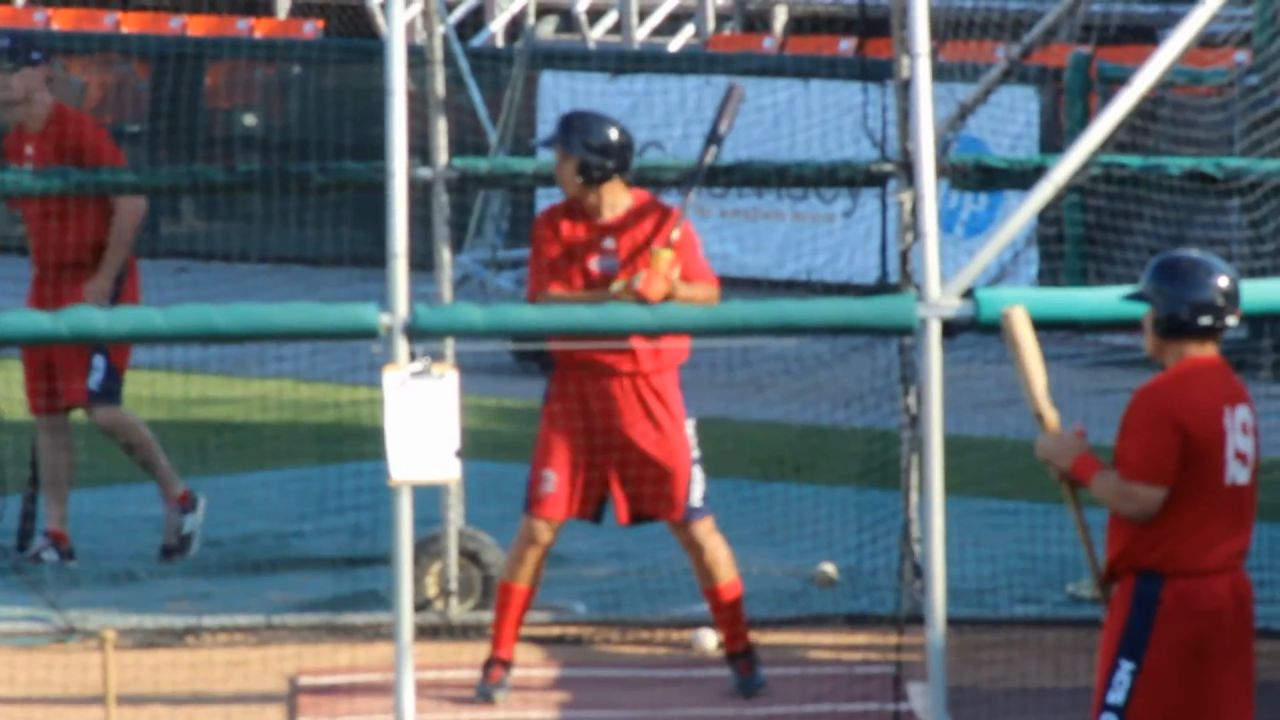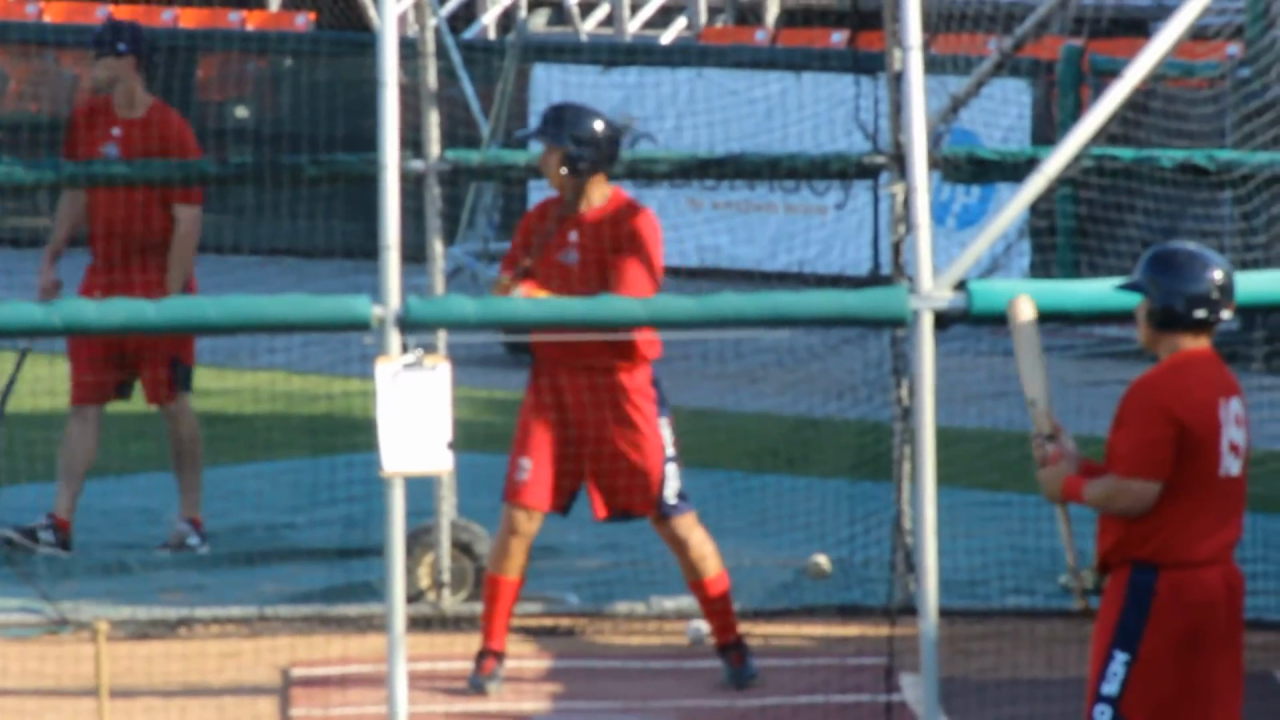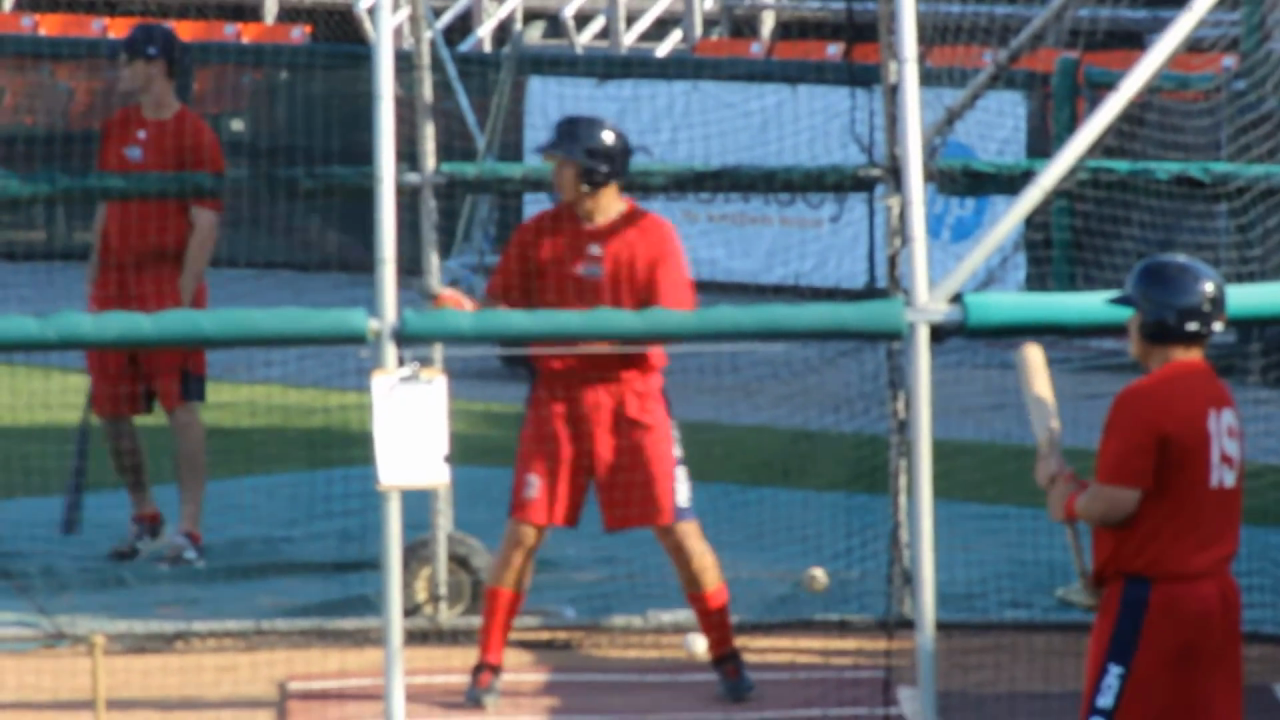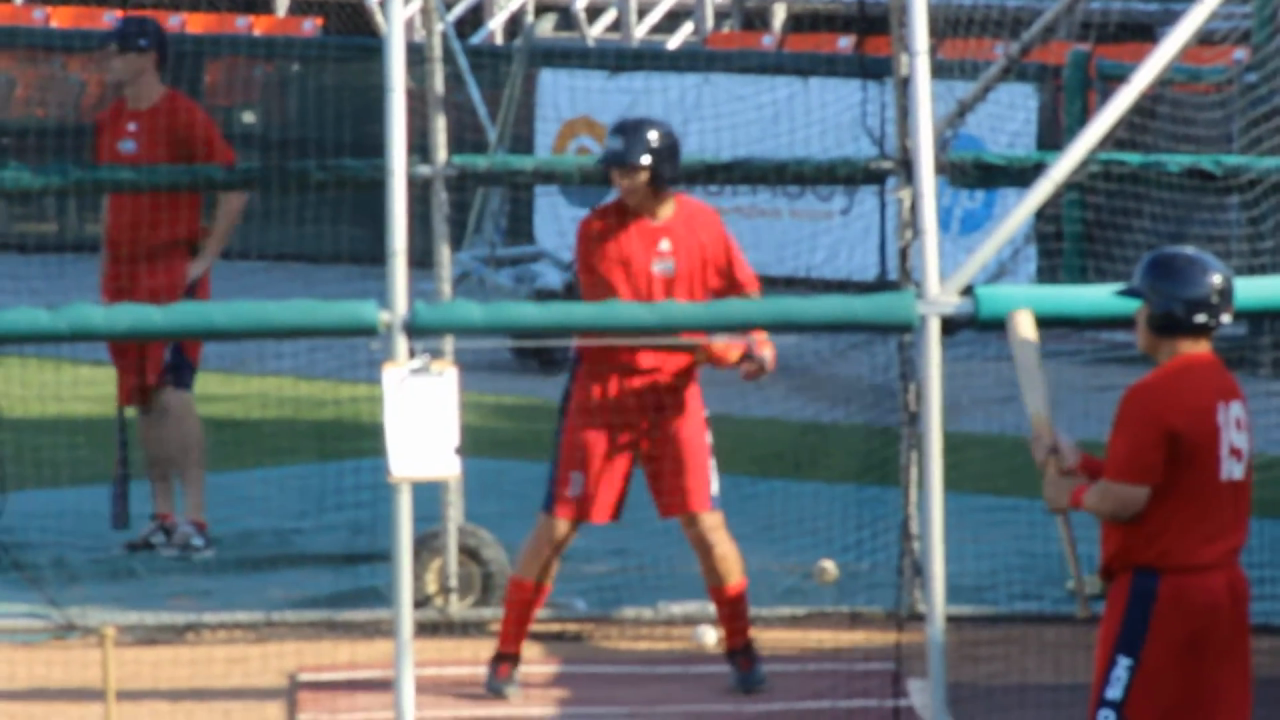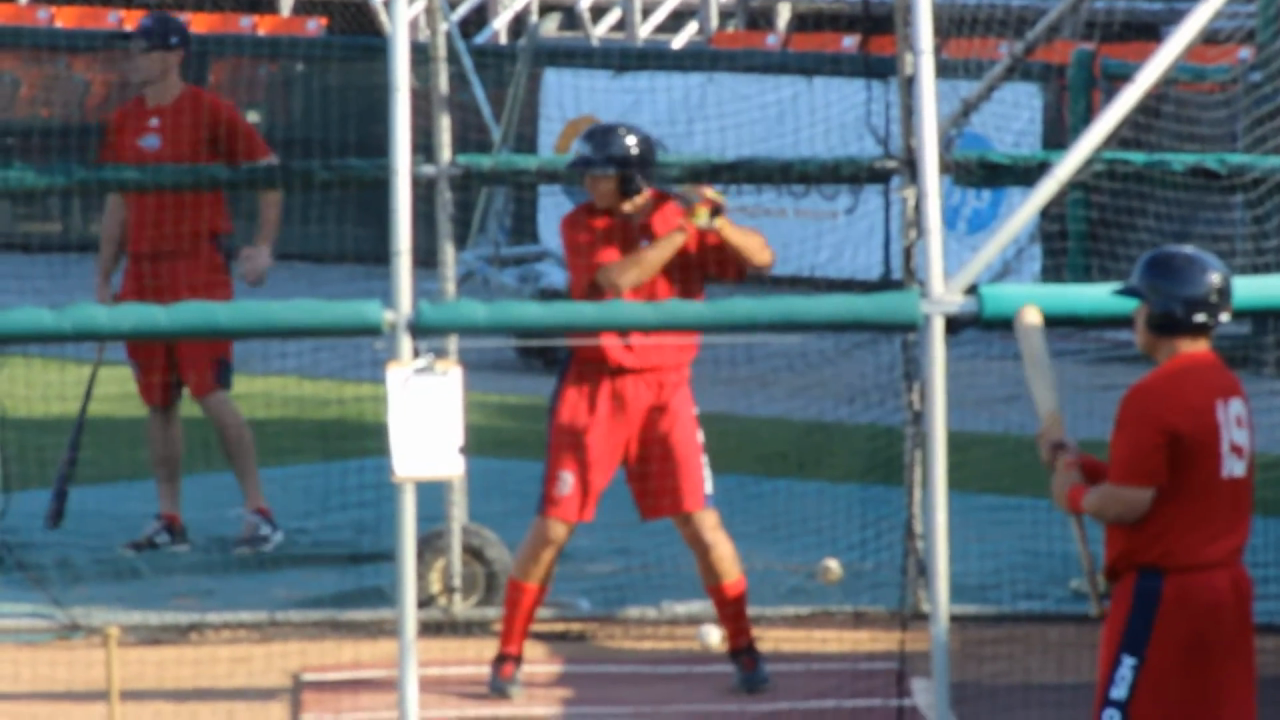
dt=0.5s
person 1, frame 1
left shoulder: (663, 221)
right shoulder: (552, 225)
left elbow: (709, 296)
right elbow: (547, 306)
left wrist: (671, 287)
right wrist: (618, 294)
left hip: (650, 388)
right hip: (576, 388)
left knee: (694, 525)
right knee: (538, 527)
left ankle: (740, 652)
right ankle: (499, 658)
person 1, frame 2
left shoulder: (632, 223)
right shoulder: (541, 218)
right elbow: (517, 287)
left wrist: (537, 298)
right wrist: (509, 290)
left hip: (621, 384)
right hip: (552, 381)
left knee: (673, 518)
right knee: (519, 518)
left ankle: (730, 642)
right ankle: (492, 650)
person 1, frame 3
left shoulder: (652, 234)
right shoulder: (539, 233)
right elbow: (506, 306)
right wrist: (467, 308)
left hip: (632, 396)
right hip: (559, 395)
left knee: (679, 529)
right knee: (523, 531)
left ankle: (726, 655)
right ankle: (488, 663)
person 1, frame 4
left shoulder: (703, 221)
right shoulder: (598, 230)
left elbow: (739, 288)
left wrist: (757, 338)
right wrist: (708, 343)
left hip: (675, 390)
right hip: (604, 389)
left knee: (705, 522)
right knee: (558, 524)
left ankle: (741, 648)
right ankle: (507, 653)
person 1, frame 5
left shoulder: (680, 211)
right shoulder: (579, 224)
left elbow: (762, 260)
right elbow: (618, 280)
left wrist: (719, 226)
right wrist: (683, 227)
left hip: (665, 387)
right hip: (593, 388)
left knee: (700, 522)
right knee: (553, 525)
left ankle: (743, 648)
right ankle: (509, 653)
person 2, frame 1
left shoulder: (78, 129)
left elbow: (132, 202)
left wrist: (106, 277)
left hip: (98, 287)
right hip: (49, 287)
left knee: (101, 409)
right knee: (48, 415)
left ankle: (179, 498)
right ankle: (56, 536)
person 2, frame 2
left shoulder: (172, 131)
right shoulder: (86, 120)
left elbow: (189, 220)
right elbow: (76, 193)
left wrist: (169, 297)
right wrist: (51, 261)
left hip: (158, 279)
right hip: (103, 277)
left knee: (173, 402)
right knee: (84, 402)
left ankle: (192, 523)
right ankle: (59, 523)
person 2, frame 3
left shoulder: (195, 136)
right shoulder: (116, 127)
left elbow: (206, 225)
right elbow: (107, 206)
left wrist: (183, 300)
right wrist: (93, 281)
left hip: (167, 286)
right hip: (115, 286)
left knee: (182, 410)
right knee: (109, 409)
left ankle: (189, 535)
right ankle: (146, 517)
person 2, frame 4
left shoulder: (184, 117)
right shoulder: (109, 121)
left elbow: (235, 188)
right elbow: (111, 202)
left wrist: (206, 258)
right wrist: (106, 279)
left hip: (174, 274)
right hip: (125, 276)
left knee: (173, 394)
right knee: (144, 399)
left ankle: (194, 523)
right ankle: (163, 520)
person 2, frame 5
left shoulder: (209, 112)
right shoulder: (121, 123)
left elbow: (269, 170)
right elbow: (117, 205)
left wrist: (264, 245)
right wrist: (103, 279)
left hip: (200, 271)
right hip: (142, 275)
left knee: (209, 393)
right knee: (158, 400)
left ankle: (259, 513)
right ankle: (170, 521)
person 3, frame 1
left shoulder: (1162, 396)
right shoulder: (1234, 392)
left elbow: (1138, 501)
left wrist: (1077, 460)
right wrist: (1086, 469)
left hip: (1163, 594)
right hip: (1226, 591)
person 3, frame 2
left shoulder: (1157, 388)
right shoulder: (1223, 383)
left elbow: (1133, 497)
left wrist: (1070, 485)
right wrist: (1080, 467)
left hip: (1156, 586)
right hip: (1215, 582)
person 3, frame 3
left shoulder: (1145, 399)
right shoulder: (1218, 396)
left elbow: (1112, 505)
left wrist: (1070, 502)
right wrist: (1070, 481)
left hip: (1150, 599)
right hip: (1213, 594)
person 3, frame 4
left shoulder: (1154, 394)
right shoulder: (1224, 387)
left elbow: (1124, 500)
left wrist: (1074, 493)
right wrist: (1080, 464)
left hip: (1159, 591)
right hip: (1221, 587)
person 3, frame 5
left shoulder: (1154, 394)
right shoulder: (1226, 386)
left elbow: (1127, 503)
left wrist: (1073, 493)
right wrist: (1079, 463)
left hip: (1163, 591)
right hip: (1224, 585)
